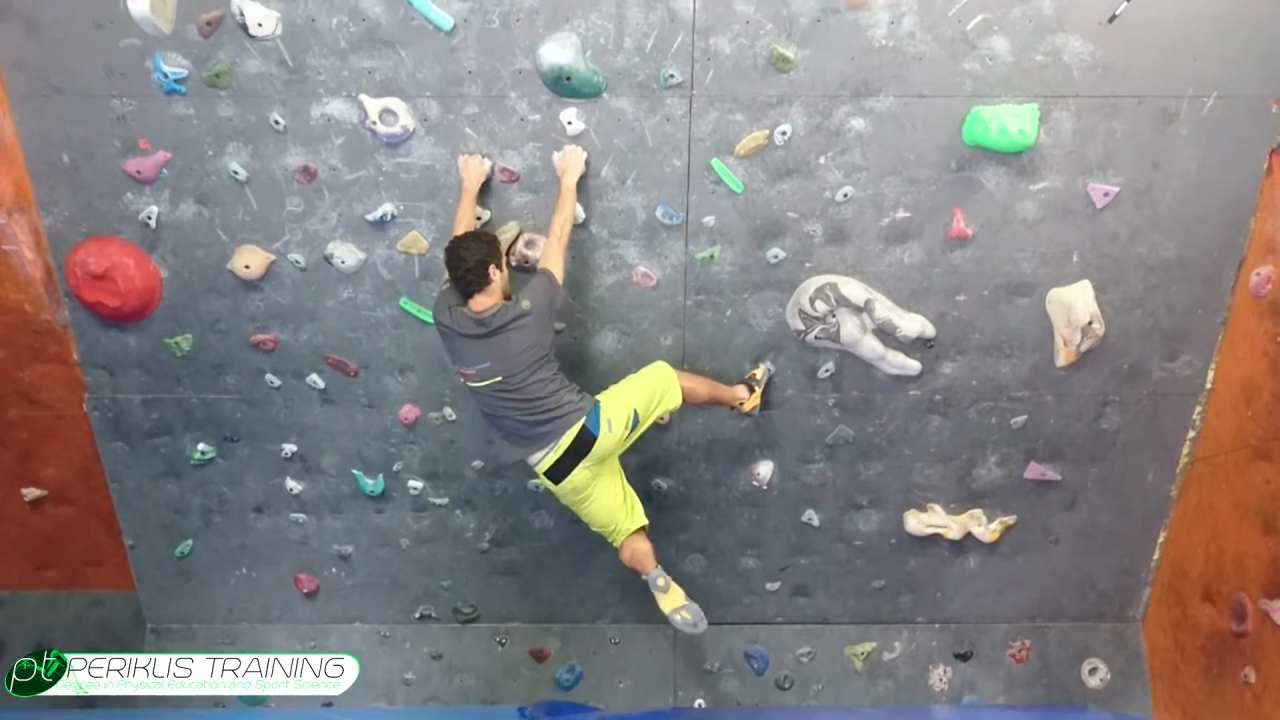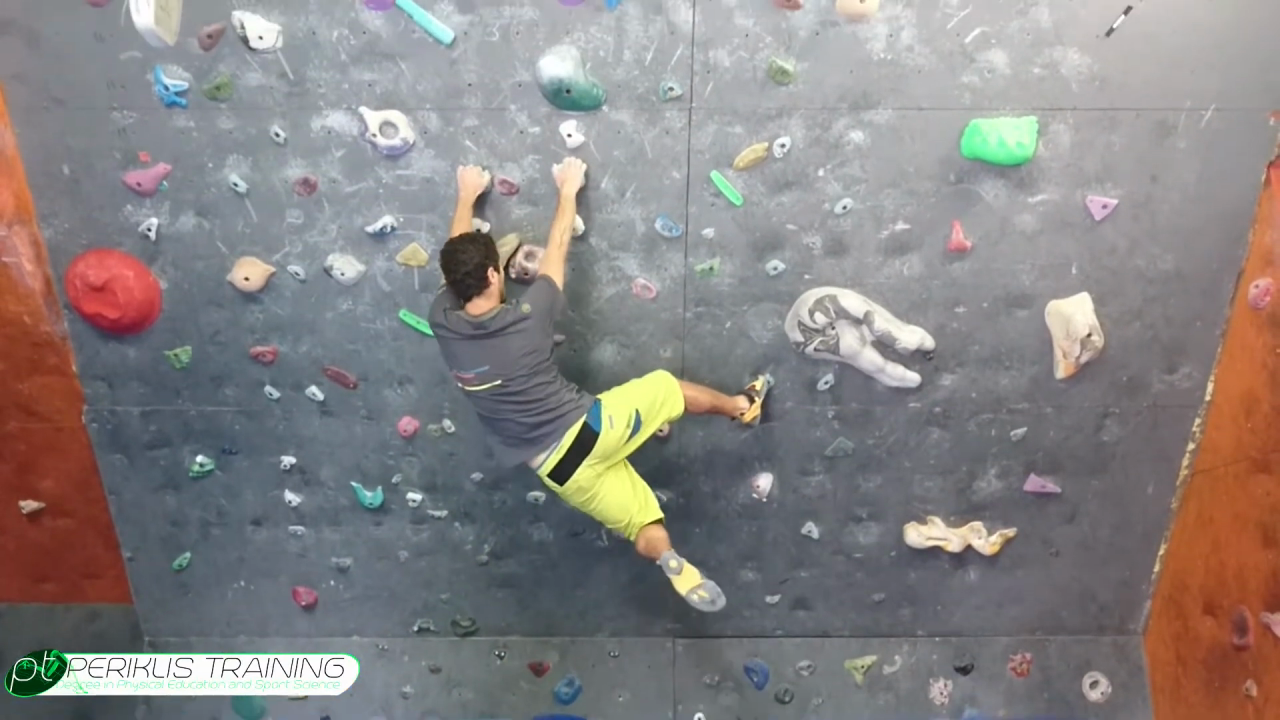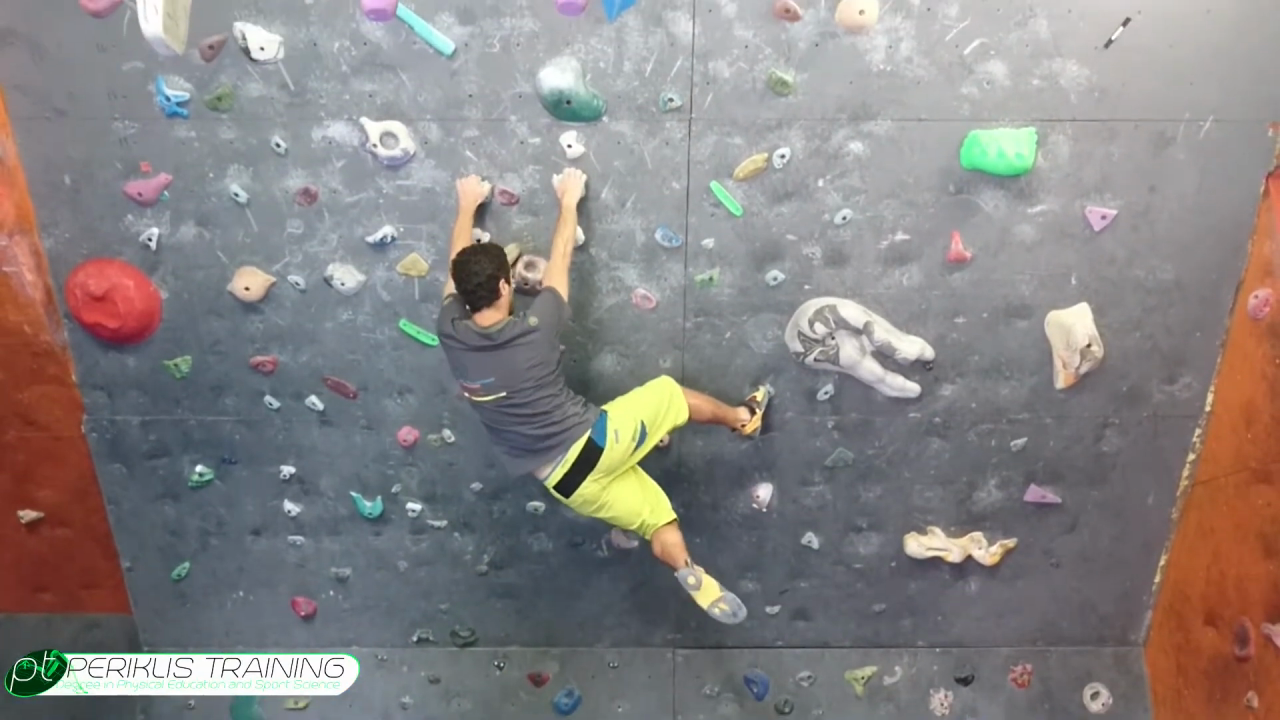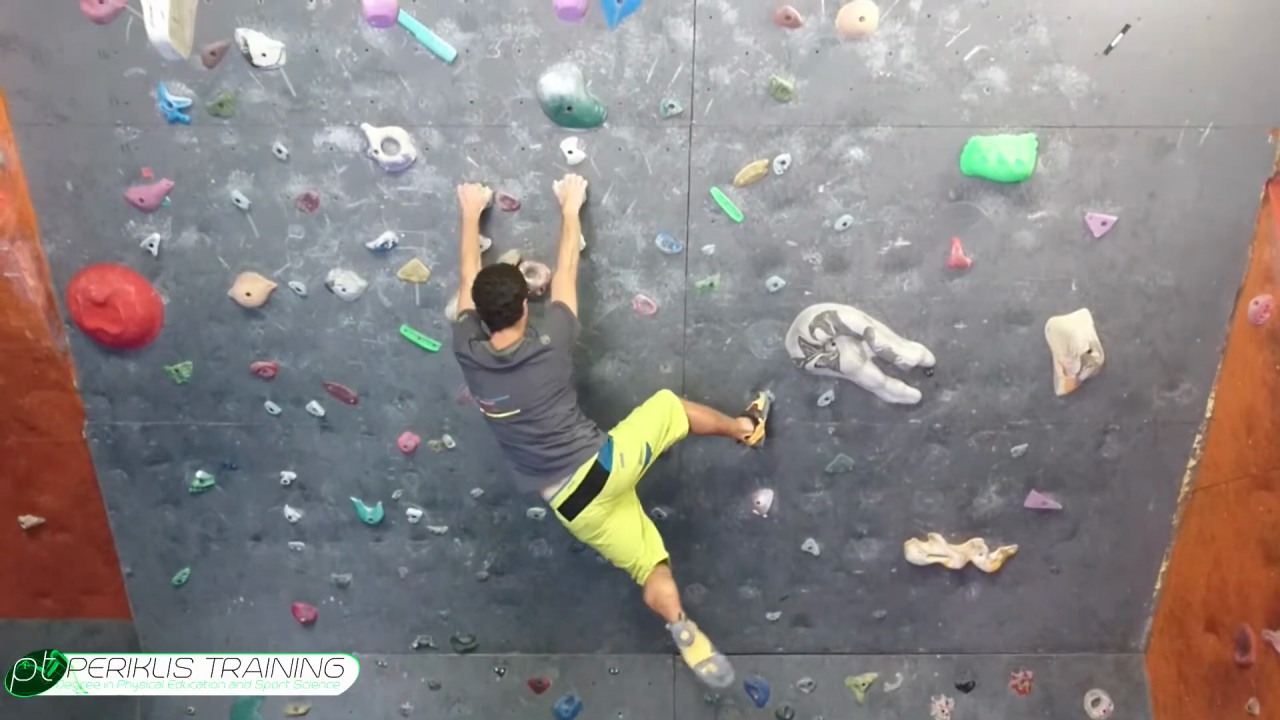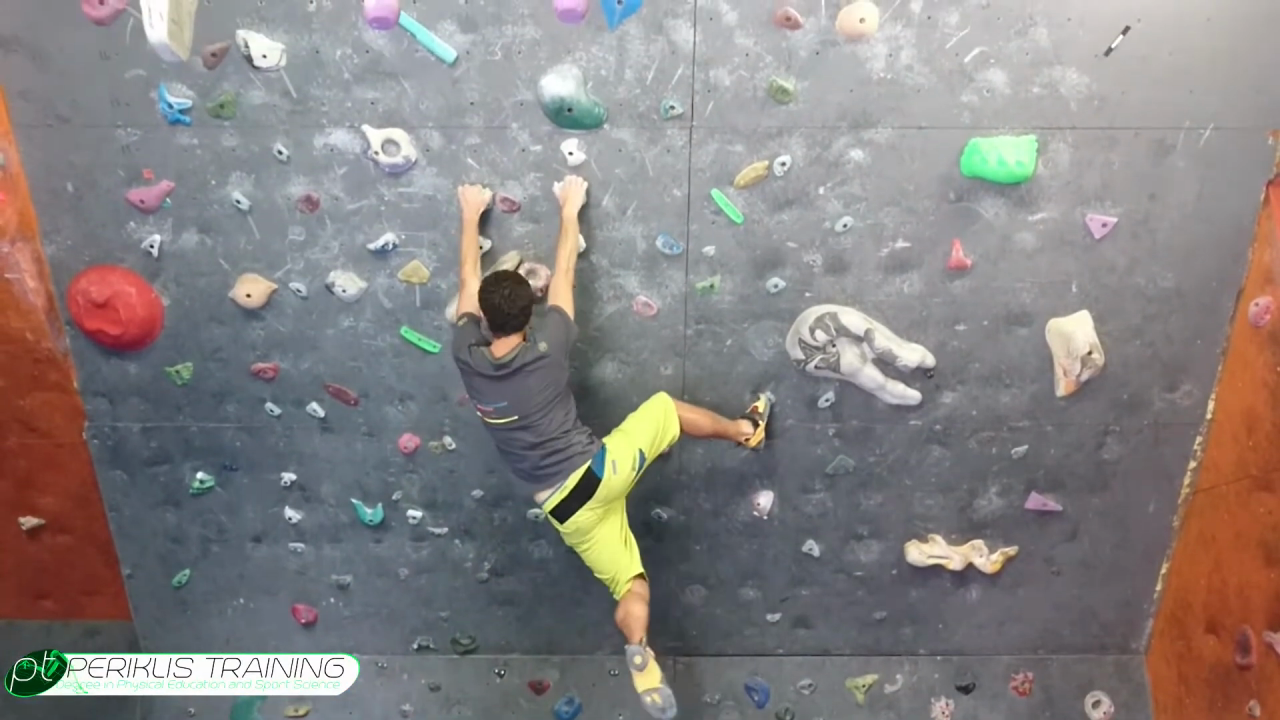
dt=0.3s
person 1, frame 1
left shoulder: (446, 320)
right shoulder: (527, 312)
left elbow: (461, 252)
right elbow: (556, 241)
left wrist: (470, 186)
right wrist: (568, 178)
left hip: (556, 468)
right hip: (589, 429)
left knee: (628, 533)
right knee: (665, 378)
left ankle: (655, 574)
right ankle: (741, 394)
person 1, frame 2
left shoulder: (443, 323)
right shoulder: (528, 315)
left elbow: (457, 258)
right elbow: (557, 249)
left wrist: (466, 196)
right wrist: (568, 189)
left hip: (559, 469)
right hip: (591, 427)
left knee: (643, 524)
right knee: (666, 386)
left ankle: (666, 556)
right ankle: (741, 405)
person 1, frame 3
left shoulder: (451, 334)
right shoulder: (535, 328)
left elbow: (459, 265)
right elbow: (559, 259)
left wrist: (467, 205)
right wrist: (569, 200)
left hip: (568, 482)
right hip: (597, 441)
left knee: (659, 524)
right knee: (669, 392)
left ankle: (687, 572)
right ankle: (741, 415)
person 1, frame 4
left shoulder: (467, 352)
right shoulder: (547, 347)
left elbow: (469, 280)
right elbow: (566, 273)
left wrist: (470, 212)
right wrist: (570, 208)
left hip: (572, 503)
right hip: (605, 464)
left knee: (653, 569)
right knee: (670, 405)
left ankle: (684, 629)
right ankle: (745, 427)
person 1, frame 5
left shoulder: (467, 358)
right shoulder: (545, 351)
left elbow: (468, 281)
right elbow: (562, 277)
left wrist: (470, 216)
right wrist: (569, 210)
left hip: (565, 506)
right hip: (602, 468)
left knee: (631, 586)
right knee: (666, 408)
left ankle: (641, 658)
right ankle: (745, 428)
